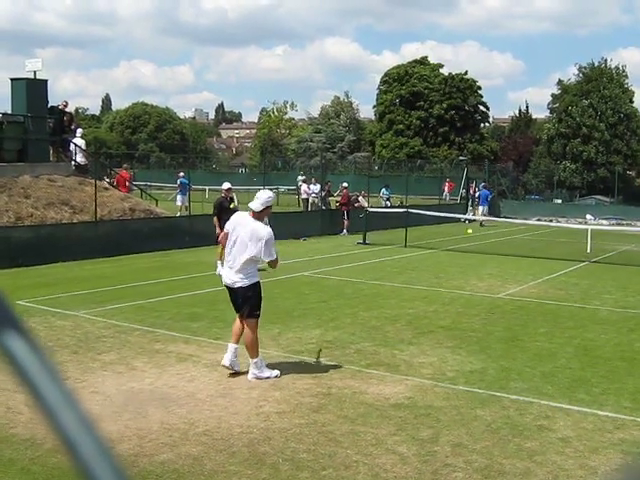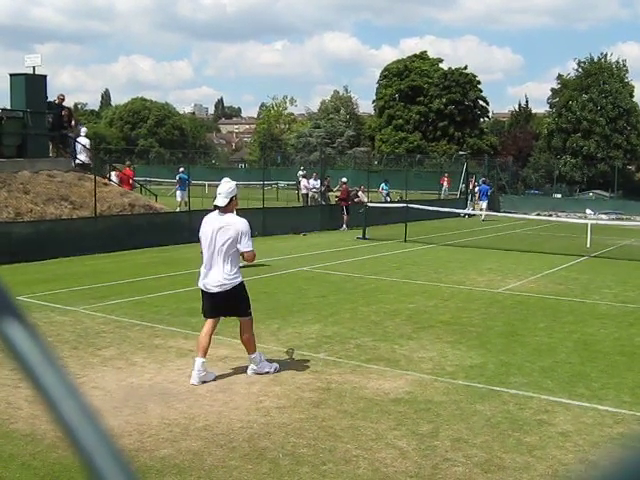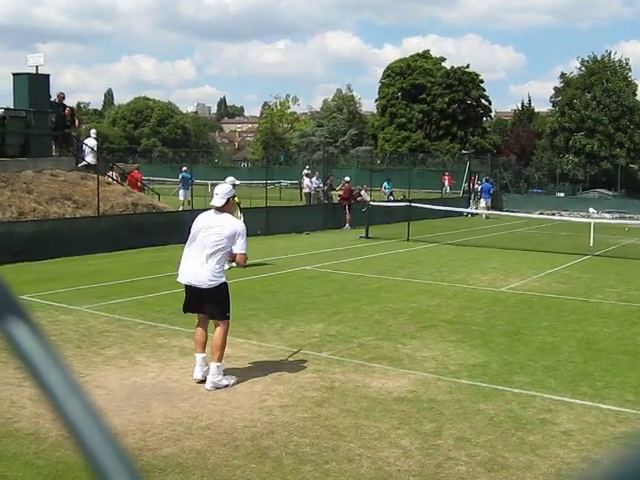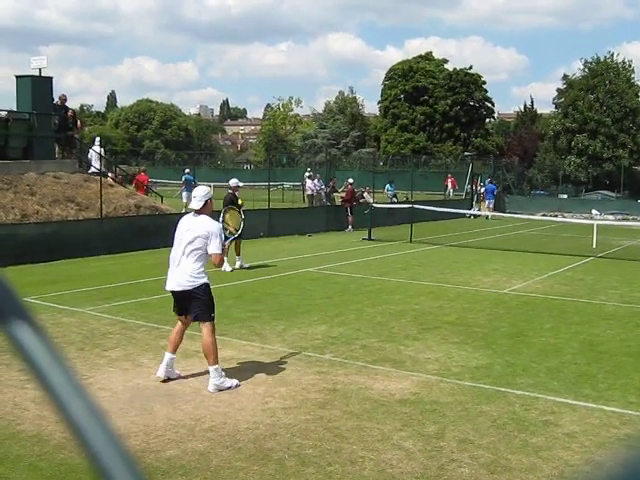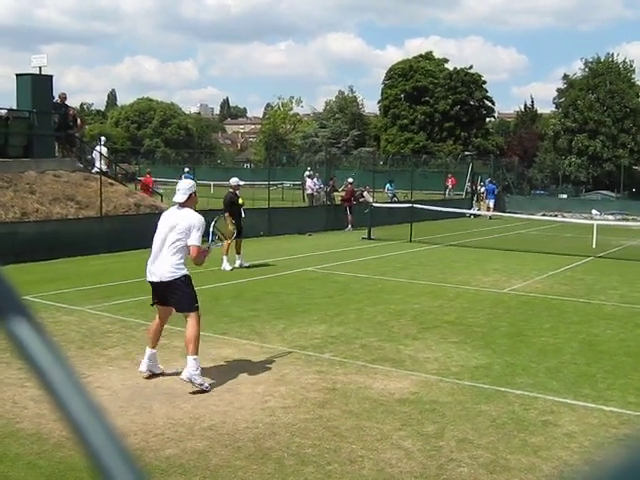
dt=0.4s
person 1, frame 1
left shoulder: (236, 217)
right shoulder: (265, 233)
left elbow: (222, 240)
right elbow: (273, 264)
right wrist: (272, 252)
left hip: (229, 277)
right hip: (247, 281)
left knee: (242, 317)
right knee: (251, 323)
left ankle: (231, 356)
right ankle: (257, 368)
person 1, frame 2
left shoulder: (207, 220)
right shoulder: (240, 224)
right elbow: (249, 258)
left hip: (208, 281)
right hip: (230, 282)
left knee: (210, 324)
right knee: (245, 321)
left ankle: (199, 370)
right ankle: (257, 363)
person 1, frame 3
left shoulder: (201, 218)
right shoulder: (237, 225)
right elbow: (241, 260)
left hip: (189, 277)
right hip: (212, 281)
left knee: (201, 320)
right knee: (222, 324)
left ankle: (201, 368)
right ankle: (215, 376)
person 1, frame 4
left shoulder: (184, 221)
right shoulder: (212, 226)
right elbow: (216, 261)
right wrist: (221, 254)
left hip: (175, 281)
right hip: (193, 283)
left knee: (183, 321)
right knee: (207, 327)
left ankle: (166, 367)
right ankle: (217, 378)
person 1, frame 5
left shoulder: (167, 214)
right shoulder: (196, 219)
right elbow: (195, 254)
left wrist: (201, 251)
right wrist: (205, 254)
left hip: (155, 271)
right hip: (174, 274)
left knee: (162, 316)
right knee: (193, 318)
left ankle: (149, 362)
right ankle: (191, 369)
